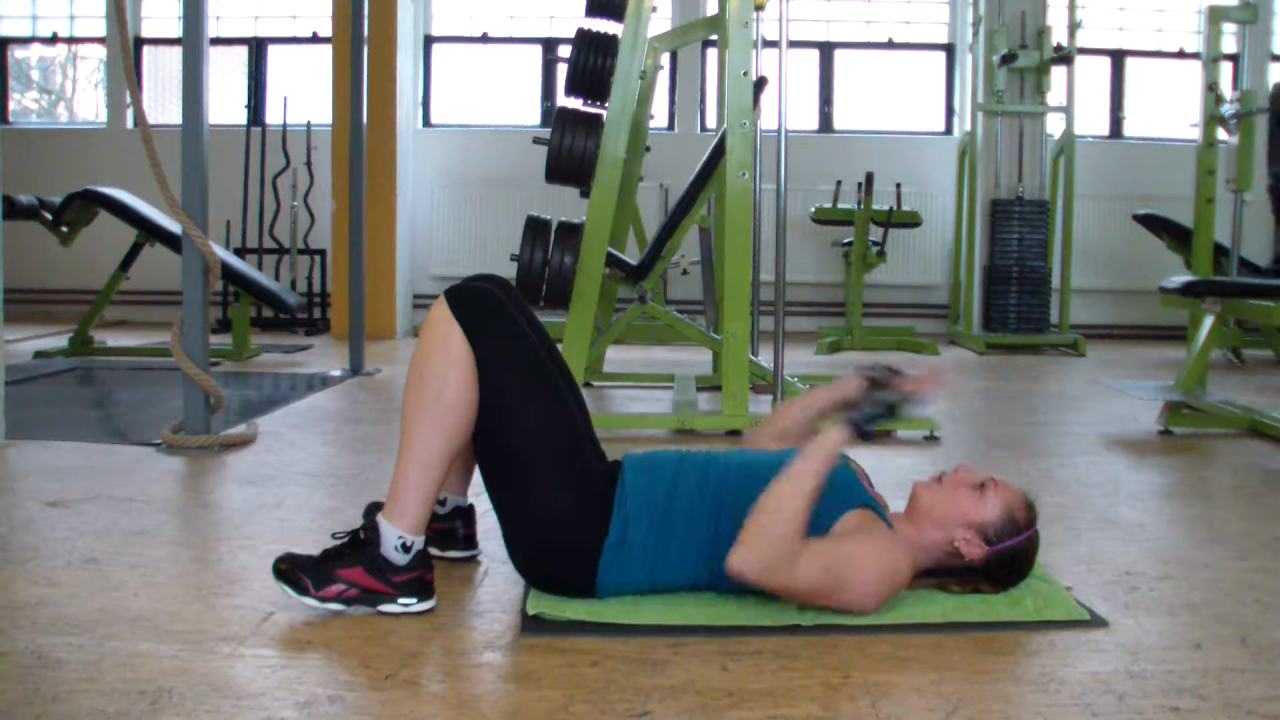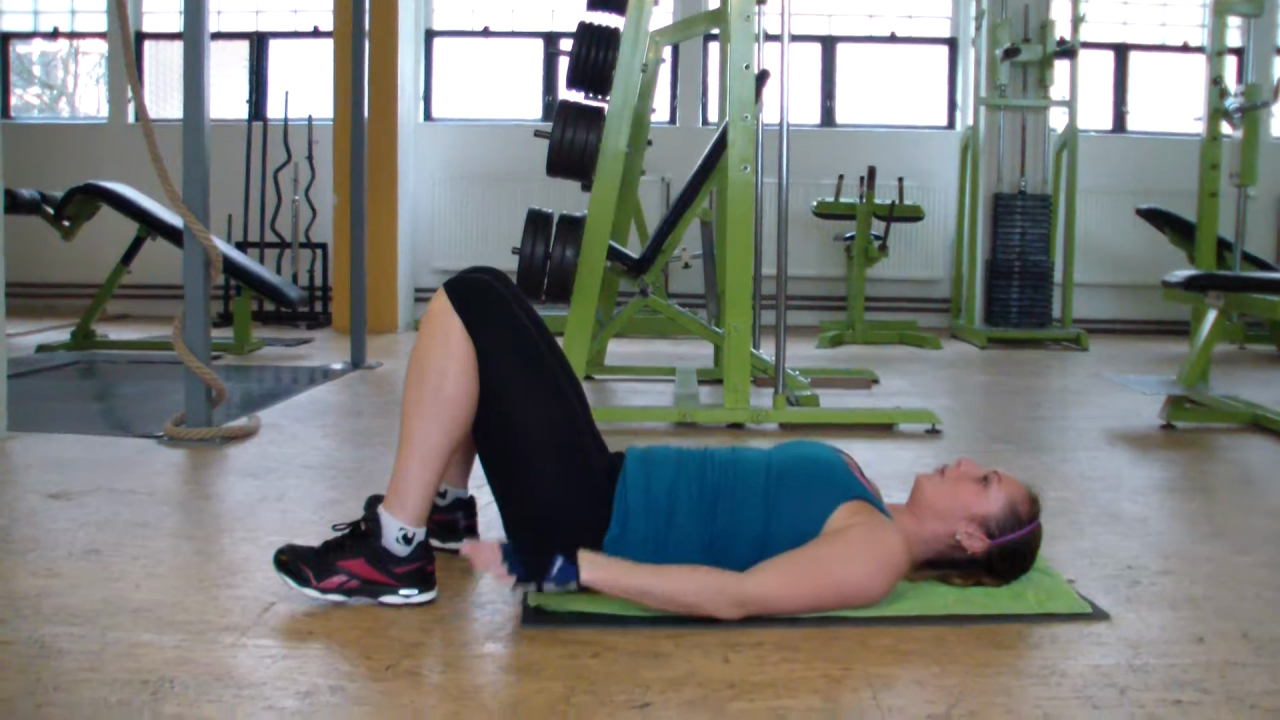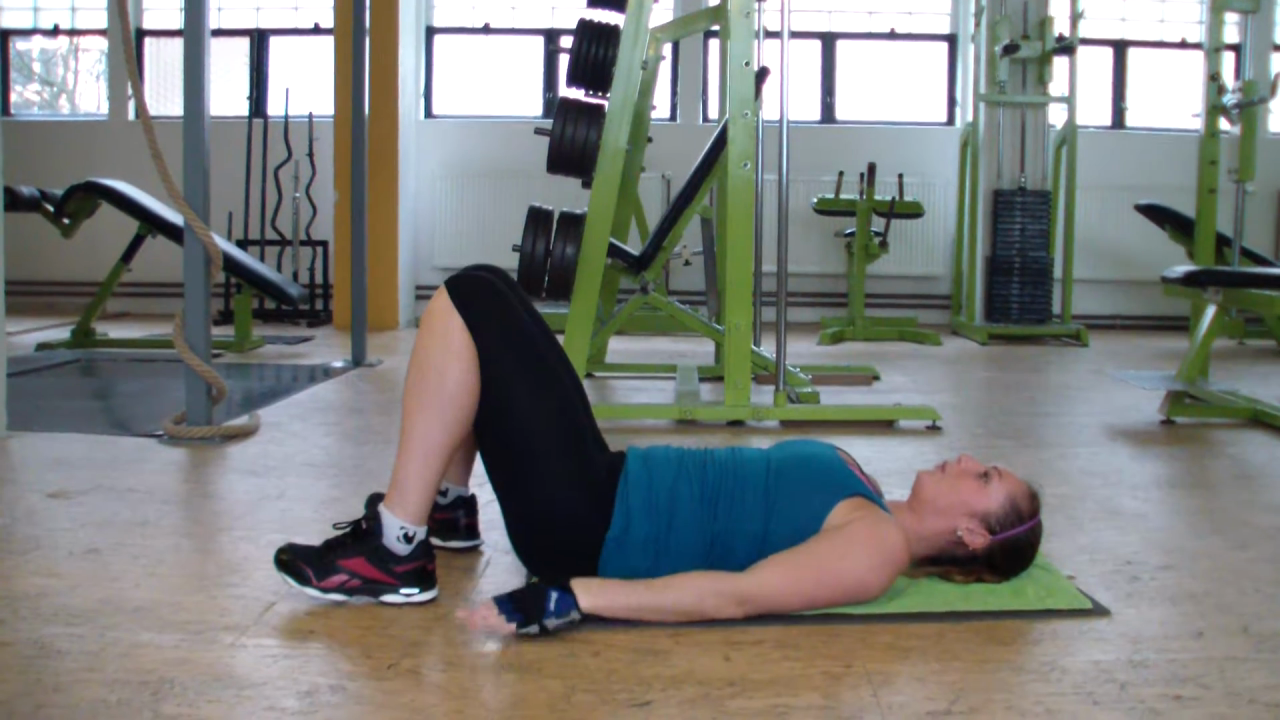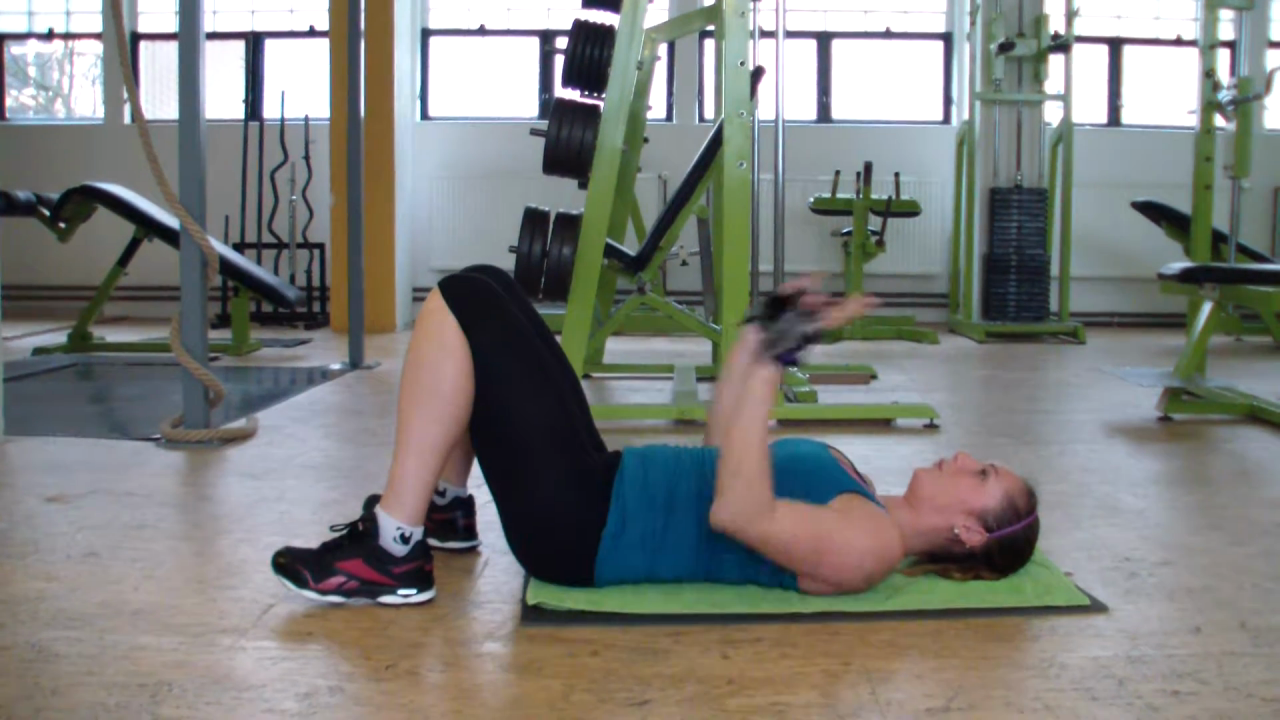
dt=0.4s
person 1, frame 1
left shoulder: (875, 565)
right shoulder: (866, 517)
left elbow: (751, 560)
right elbow: (766, 440)
left wrist: (835, 438)
right wrist: (857, 387)
left hip: (582, 541)
right hip: (607, 497)
left knee: (468, 315)
right knee: (483, 298)
left ankle: (393, 562)
right ankle: (445, 519)
person 1, frame 2
left shoulder: (876, 556)
right shoulder: (866, 512)
left elbow: (735, 594)
left wrist: (571, 565)
left hip: (593, 517)
right hip: (607, 492)
left knee: (465, 305)
right knee: (481, 288)
left ankle: (394, 552)
right ankle: (443, 510)
person 1, frame 3
left shoulder: (877, 550)
right shoulder: (865, 504)
left elbow: (736, 595)
left wrist: (567, 597)
left hip: (584, 527)
right hip: (612, 485)
left knee: (465, 304)
right knee: (481, 289)
left ankle: (395, 553)
right ankle: (445, 510)
person 1, frame 4
left shoulder: (869, 547)
right shoulder: (859, 504)
left elbow: (737, 513)
right elbow: (732, 441)
left wrist: (766, 365)
right wrist: (757, 334)
left hip: (580, 532)
right hip: (610, 492)
left knee: (461, 305)
right knee: (480, 287)
left ankle: (393, 553)
right ankle: (443, 510)
